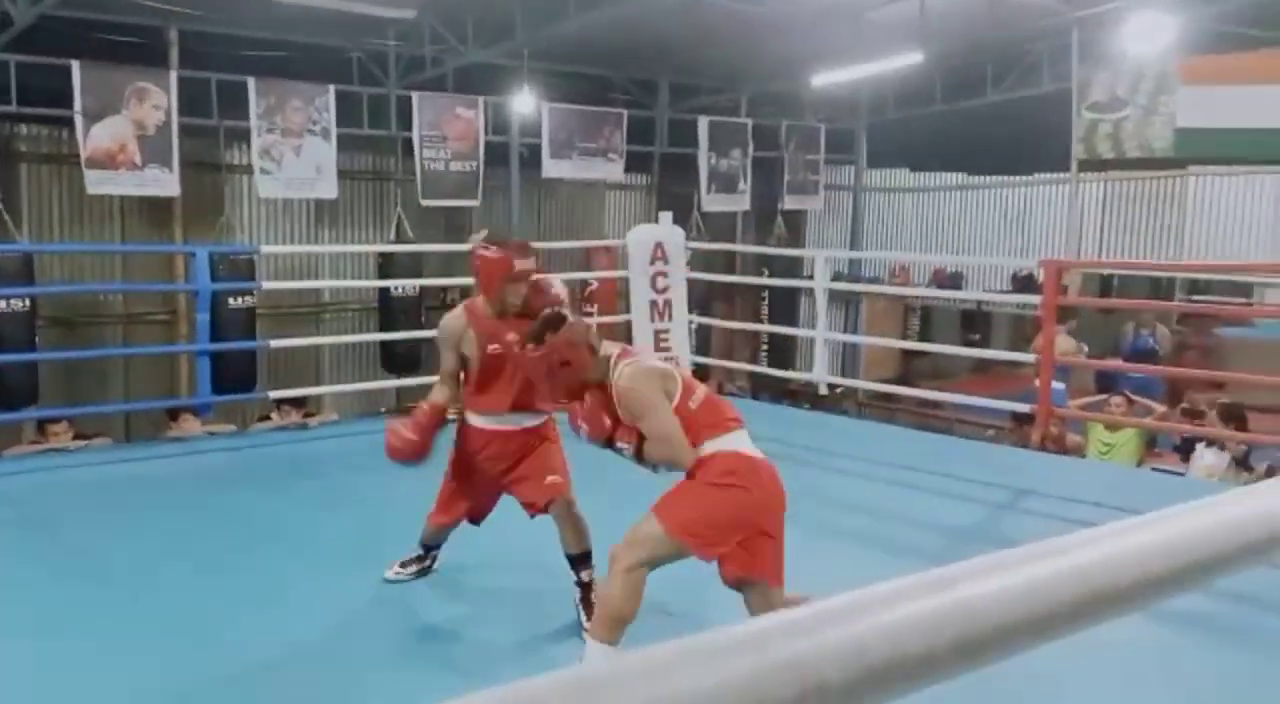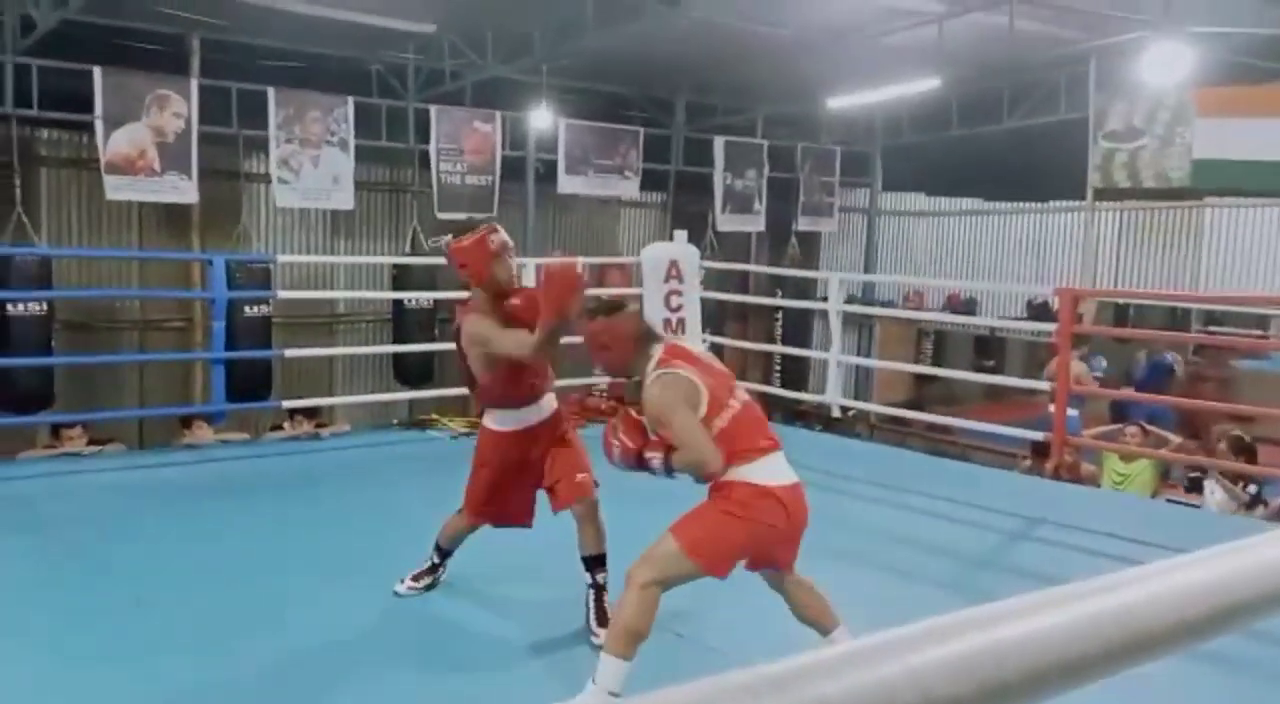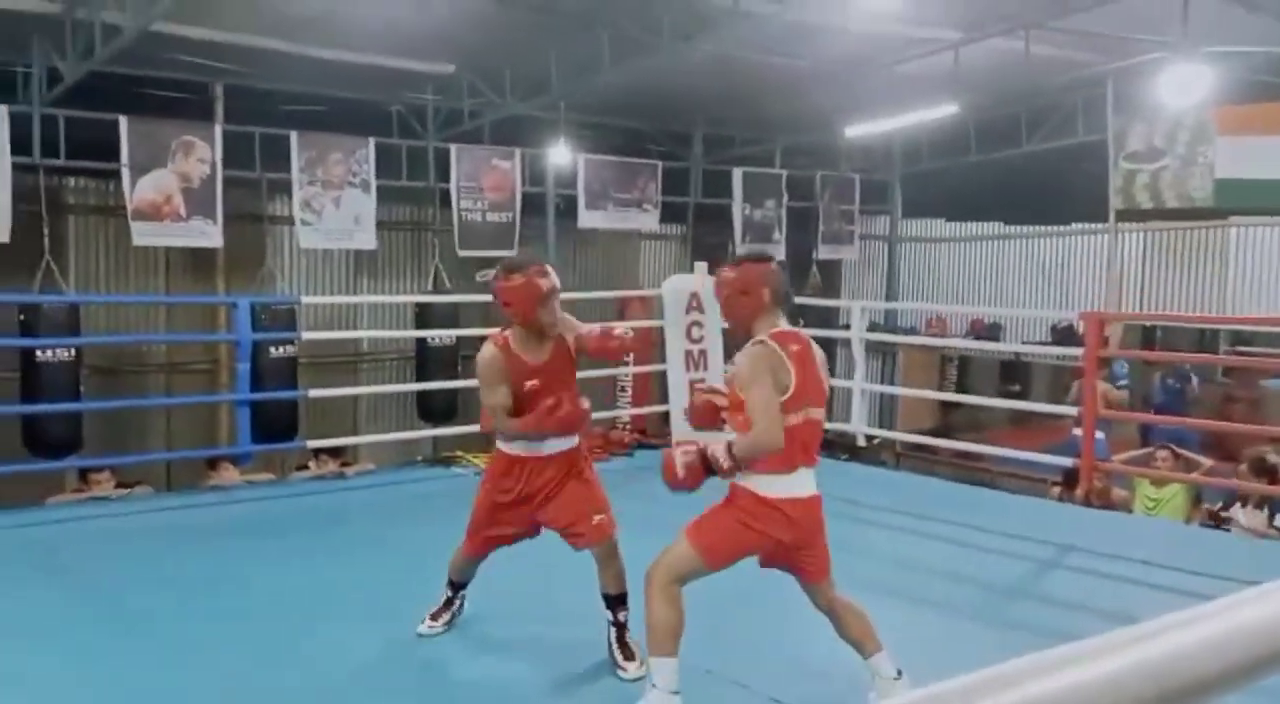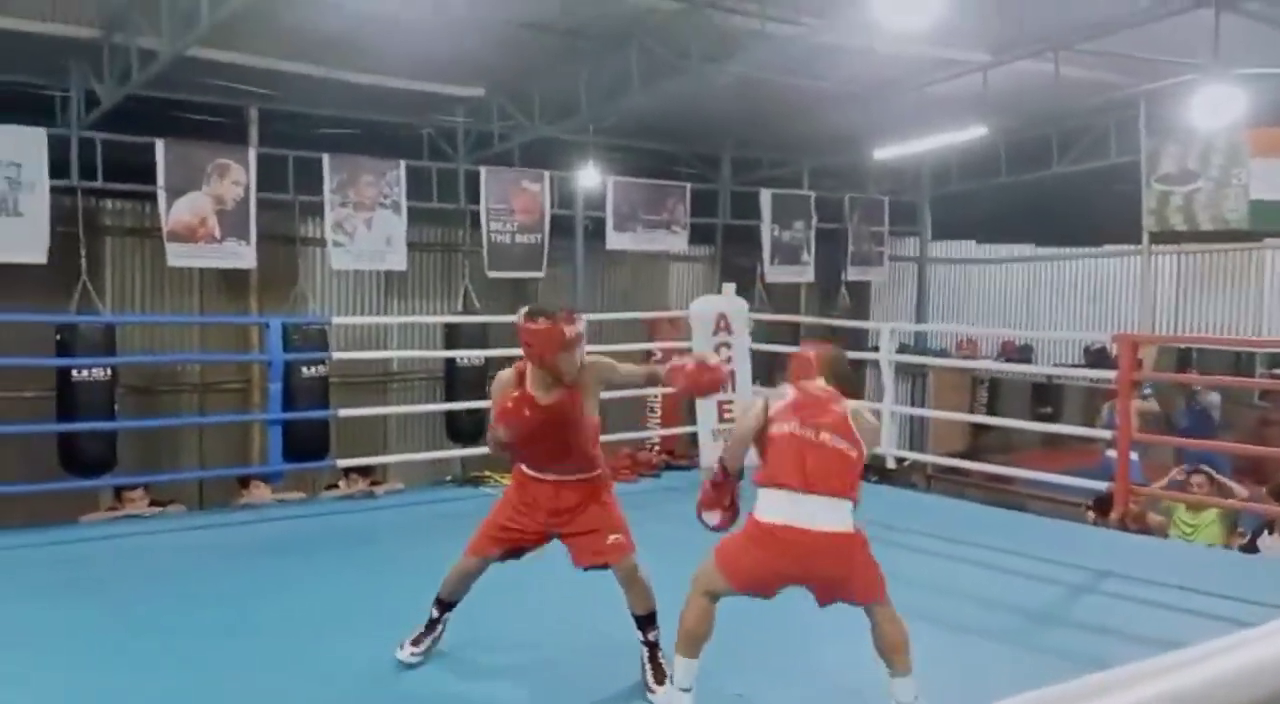
dt=0.2s
person 1, frame 1
left shoulder: (537, 304)
right shoulder: (458, 322)
right elbow: (446, 384)
left wrist: (559, 309)
right wrist: (425, 419)
left hip: (533, 433)
right hip: (481, 436)
left knee: (564, 505)
right knee: (445, 517)
left ankle: (587, 591)
right ankle: (426, 555)
person 1, frame 2
left shoulder: (512, 299)
right shoulder: (475, 322)
right elbow: (533, 349)
left wrist: (545, 308)
right wrist: (554, 310)
left hip: (552, 422)
right hip: (506, 436)
left knee: (586, 504)
right knee: (474, 515)
left ankle: (598, 596)
right ankle: (436, 564)
person 1, frame 3
left shoulder: (565, 329)
right shoulder: (494, 356)
left elbow: (599, 341)
right elbow: (499, 425)
left wrist: (610, 341)
right wrist: (541, 423)
left hip: (567, 460)
right hip: (515, 466)
left knee: (605, 543)
right knee: (476, 544)
left ankle: (620, 632)
right ankle: (452, 600)
person 1, frame 4
left shoulder: (591, 370)
right shoulder: (508, 382)
left elbow: (641, 374)
right elbow: (496, 446)
left wrist: (679, 374)
right wrist: (503, 435)
left hip: (587, 487)
right hip: (532, 487)
left knee: (628, 569)
right knee: (472, 562)
left ankle: (652, 655)
right ankle: (433, 624)
person 2, frame 1
left shoulder: (629, 383)
right shoulder: (621, 357)
left elbow: (680, 456)
left wrist: (624, 442)
left hip: (732, 477)
right hip: (759, 481)
left knee: (627, 560)
right knee: (767, 607)
person 2, frame 2
left shoulder: (661, 390)
right shoulder: (685, 353)
left elbow: (708, 461)
left wrist: (655, 459)
left hip: (751, 498)
right hip: (787, 494)
left knee: (644, 578)
right knee: (781, 577)
person 2, frame 3
left shoulder: (754, 359)
right shoulder: (811, 351)
left elbow: (767, 438)
left wrist: (714, 457)
right wrist: (728, 407)
left hip: (757, 504)
right hip: (802, 503)
left knee: (662, 576)
right knee: (825, 597)
person 2, frame 4
left shoulder: (781, 400)
right shoulder: (864, 421)
left elbow: (740, 436)
left wrist: (721, 480)
left hip: (775, 531)
right hip: (839, 537)
left knee: (703, 588)
right knee: (879, 606)
